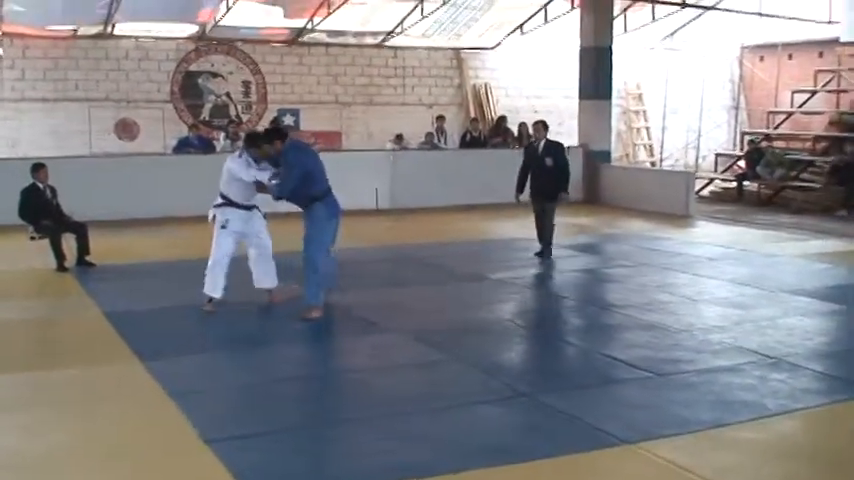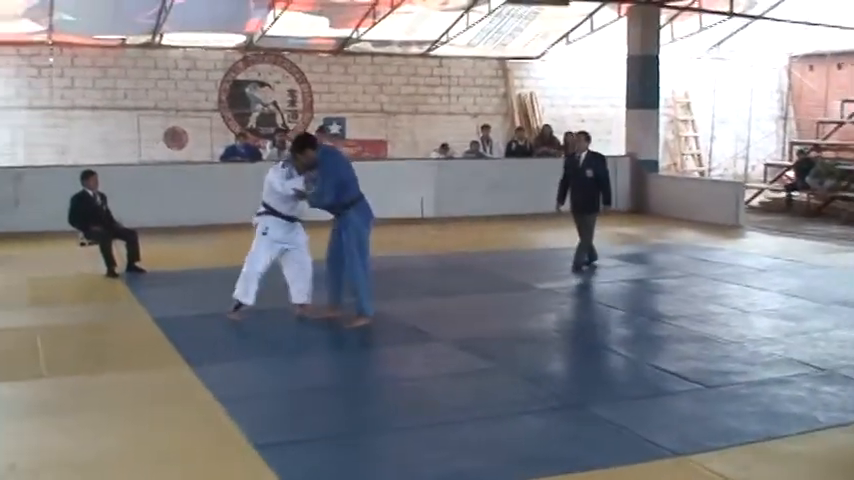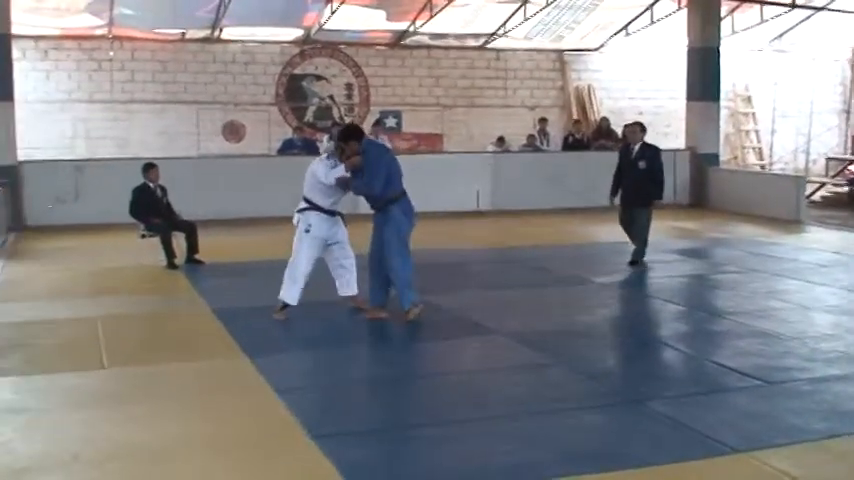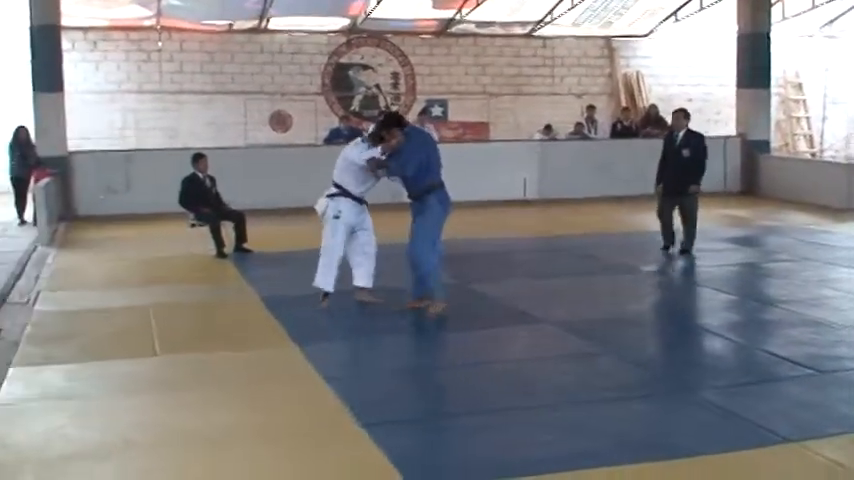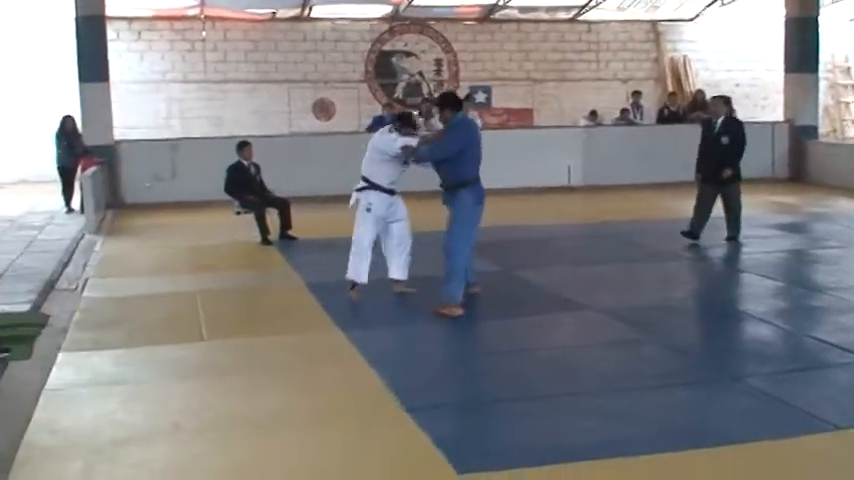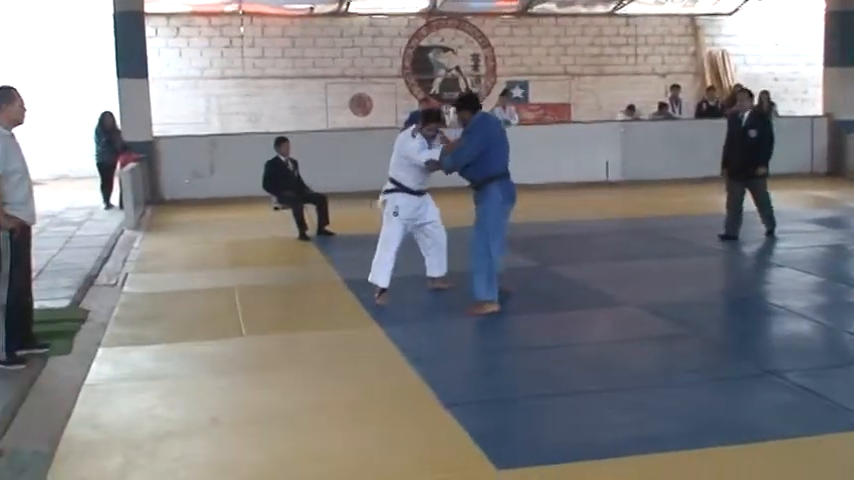
dt=0.2s
person 1, frame 1
left shoulder: (294, 156)
right shoulder: (297, 149)
left elbow: (283, 189)
left wrist: (268, 188)
left hip: (322, 210)
right hip: (317, 208)
left knee: (314, 255)
right knee: (318, 253)
left ankle: (316, 305)
right ankle: (318, 296)
person 1, frame 2
left shoulder: (328, 162)
right shoulder: (327, 154)
left elbow: (323, 198)
left wrist: (306, 195)
left hip: (355, 216)
right hip: (346, 215)
left knee: (356, 265)
right knee: (334, 260)
left ankle: (365, 313)
right ankle: (334, 307)
person 1, frame 3
left shoulder: (374, 154)
right shoulder: (370, 150)
left elbow: (372, 187)
left wrist: (351, 182)
right wrist: (351, 164)
left hip: (396, 212)
right hip: (385, 212)
left knee: (396, 260)
right knee: (377, 260)
left ankle: (412, 303)
right ankle: (379, 307)
person 1, frame 4
left shoulder: (417, 139)
right shoulder: (411, 138)
left elbow: (404, 168)
right elbow: (402, 163)
left wrist: (383, 164)
left hip: (433, 202)
right hip: (422, 201)
left knee: (421, 250)
right knee: (418, 250)
left ankle: (436, 297)
right ankle: (422, 295)
person 1, frame 5
left shoulder: (460, 129)
right shoulder: (462, 126)
left elbow: (434, 152)
right elbow: (443, 147)
left wrist: (414, 150)
right wrist: (428, 141)
left hip: (465, 195)
right hip: (461, 192)
left knee: (455, 245)
right knee: (460, 243)
left ankle: (454, 302)
right ankle: (469, 283)
person 1, frame 6
left shoulder: (478, 127)
right shoulder: (488, 122)
left elbow: (457, 159)
right elbow: (467, 149)
left wrist: (442, 159)
right wrist: (452, 146)
left hip: (495, 192)
right hip: (493, 190)
left knee: (483, 245)
right knee: (490, 241)
left ankle: (488, 300)
right ankle: (491, 285)
person 2, frame 1
left shoulder: (261, 162)
right shoulder: (234, 162)
right elbow: (250, 176)
right wrist: (274, 175)
left hip: (250, 213)
right hip: (229, 213)
left knee: (263, 249)
right knee: (221, 255)
left ankle: (269, 288)
right ankle: (211, 296)
person 2, frame 2
left shoulder: (301, 175)
right shoulder: (278, 172)
right elbow: (285, 187)
right wrist: (306, 180)
left hip: (293, 225)
right hip: (271, 223)
left knee: (302, 266)
right knee: (255, 264)
left ankle: (301, 303)
right ankle: (240, 303)
person 2, frame 3
left shoulder: (345, 167)
right shoulder: (321, 163)
right elbow: (329, 178)
left hip: (332, 219)
right hip: (312, 219)
left knee: (344, 258)
right knee: (301, 261)
left ankle: (351, 296)
right ankle: (285, 302)
person 2, frame 4
left shoulder: (375, 155)
right shoulder: (356, 147)
right elbow: (364, 158)
left hip: (358, 206)
right hip: (340, 204)
left knee: (366, 248)
right knee: (333, 248)
left ankle: (362, 290)
right ankle: (325, 291)
person 2, frame 5
left shoulder: (404, 145)
right shoulder: (383, 137)
right elbow: (398, 146)
left hip: (391, 197)
right hip: (371, 197)
left knee: (401, 239)
right knee: (364, 239)
left ankle: (398, 281)
right ankle: (355, 282)
person 2, frame 6
left shoulder: (430, 142)
right shoulder: (407, 139)
right elbow: (424, 158)
left hip: (421, 198)
right hip: (399, 198)
left knee: (436, 237)
right knee: (389, 242)
left ankle: (435, 278)
right ankle: (381, 288)
person 3, frame 1
left shoulder: (556, 147)
right shoulder: (529, 148)
left elbow: (564, 169)
right elbow: (524, 170)
left wrist: (564, 189)
right wrist: (519, 190)
left hip: (551, 191)
right hip: (536, 191)
left knee: (547, 220)
right knee: (539, 220)
left ankle: (547, 248)
right ankle: (544, 246)
person 3, frame 2
left shoulder: (598, 159)
right shoulder: (569, 159)
left elbow: (604, 182)
right elbow: (565, 181)
left wrist: (606, 202)
right wrist: (560, 200)
left hip: (590, 203)
right hip: (576, 203)
left knee: (586, 233)
right knee: (583, 233)
left ankle: (578, 261)
right ankle: (591, 256)
person 3, frame 3
left shoulder: (652, 151)
right shoulder: (624, 149)
left elbow: (658, 175)
right elbow: (619, 172)
left wrist: (657, 196)
right wrist: (614, 192)
left hip: (644, 196)
right hip: (627, 195)
left knee: (641, 227)
right knee: (625, 222)
left ankle: (637, 256)
right ankle: (641, 247)
person 3, frame 4
left shoulder: (697, 138)
right shoulder: (669, 137)
left elbow: (701, 162)
right elbow: (663, 160)
left wrist: (695, 182)
right wrist: (659, 181)
left hip: (688, 185)
right hip: (669, 184)
left knee: (689, 217)
right knee: (663, 212)
left ankle: (687, 245)
right ankle: (668, 240)
person 3, frame 5
left shoulder: (735, 125)
right shoulder: (706, 124)
left elbow: (740, 148)
left wrist: (730, 167)
right wrist: (699, 170)
left hip: (727, 173)
right hip: (709, 173)
left knee: (732, 205)
right knee: (702, 203)
left ankle: (733, 233)
right ankle: (694, 231)
person 3, frame 6
left shoulder: (762, 118)
right shoulder: (732, 118)
left elbow: (768, 143)
left wrist: (763, 164)
right wrist: (725, 165)
left hip: (756, 168)
right hip: (735, 168)
left knee: (762, 199)
right knee: (733, 201)
left ankle: (770, 226)
right ankle: (731, 232)
